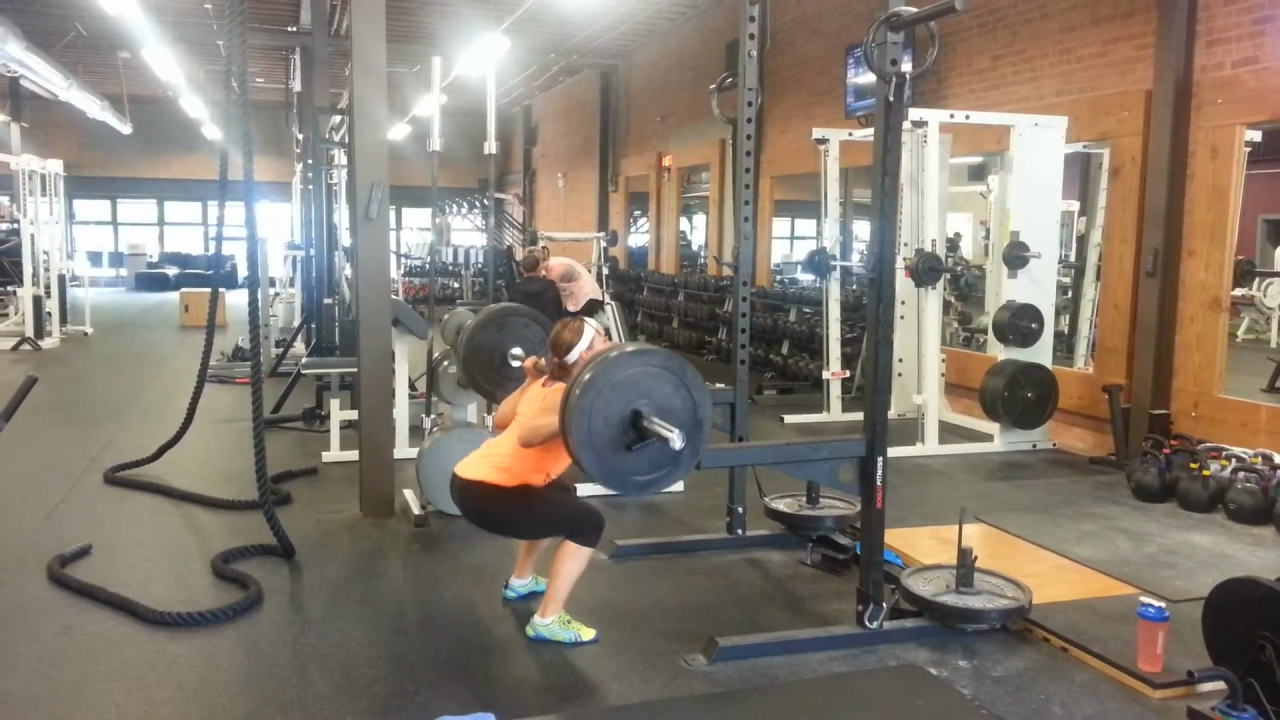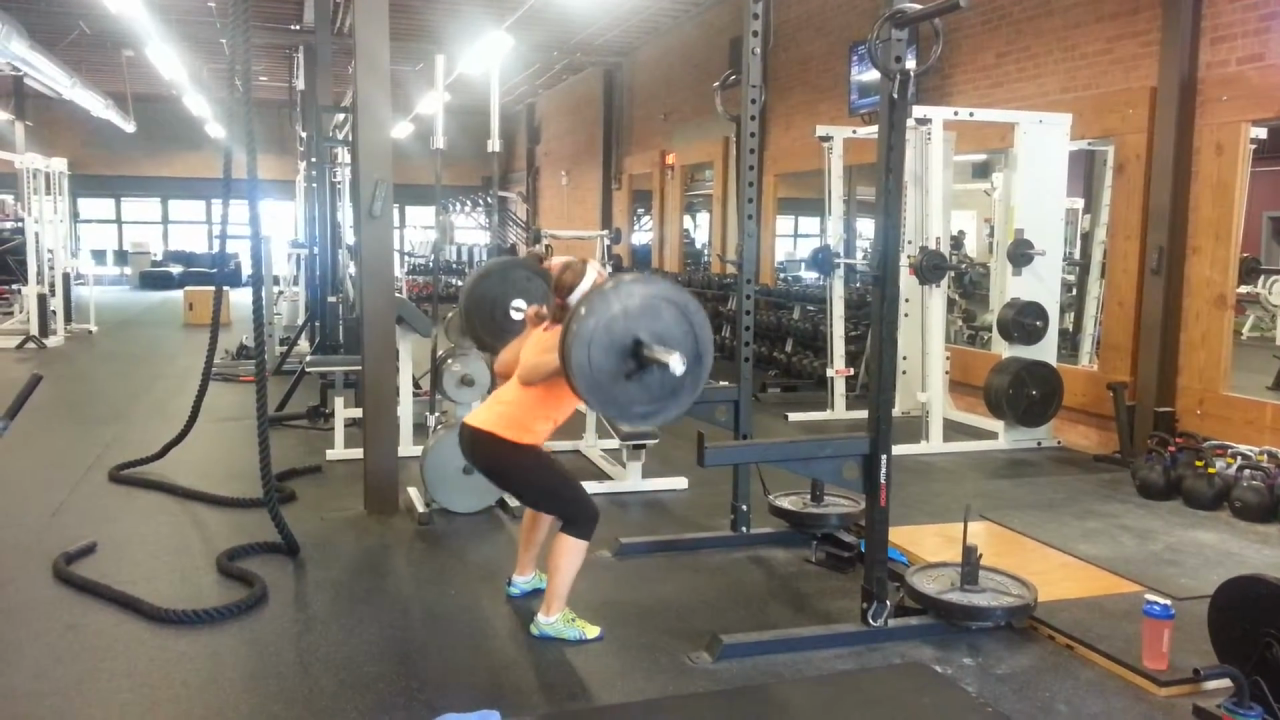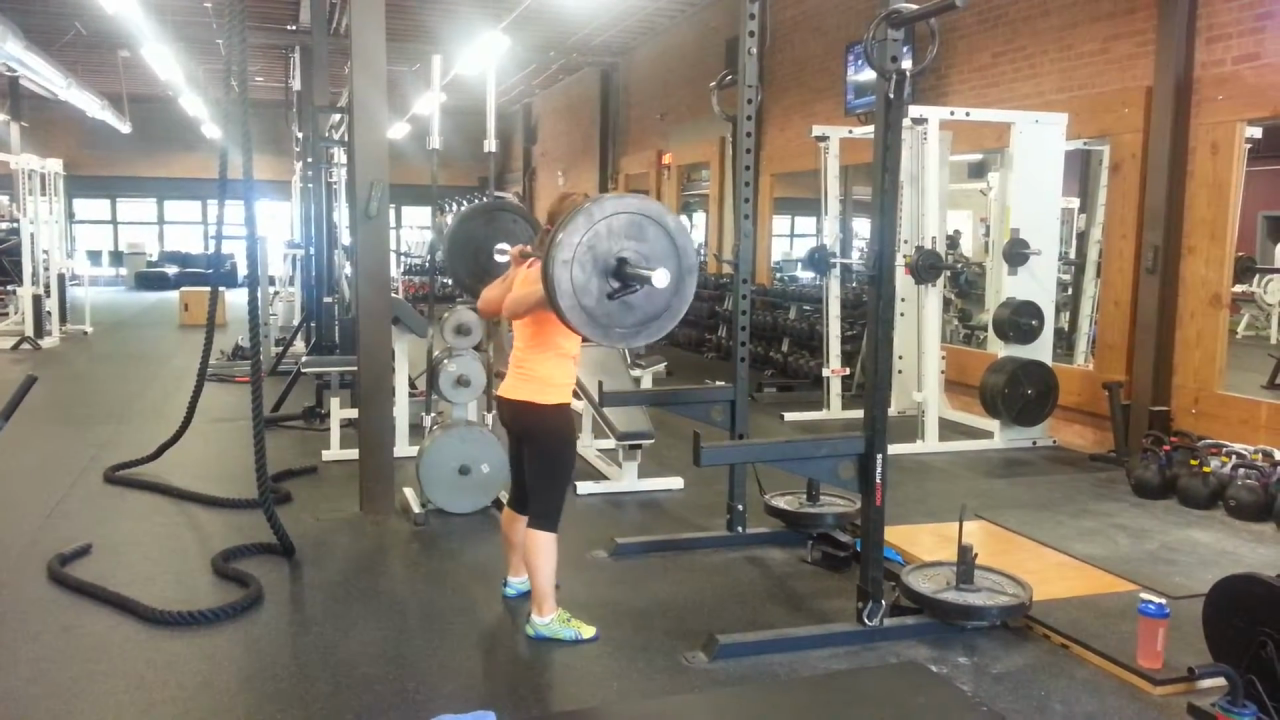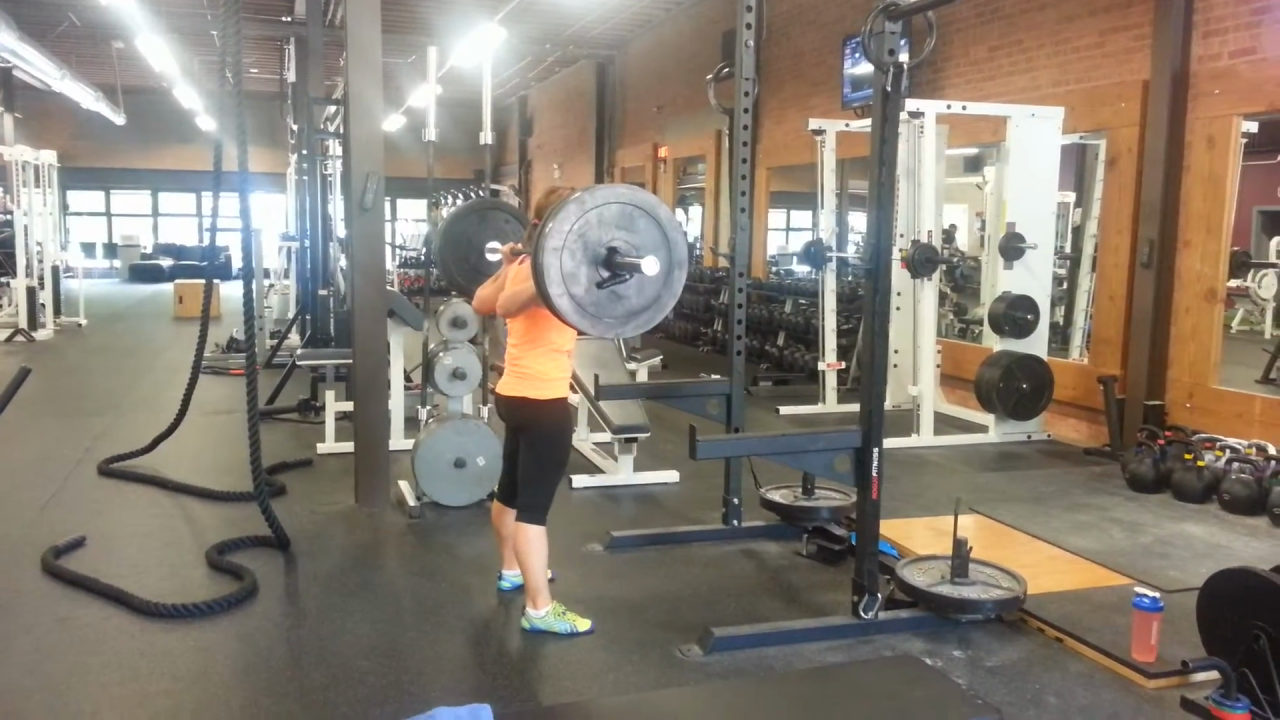
dt=0.5s
person 1, frame 1
left shoulder: (548, 383)
left elbow: (500, 420)
right elbow: (528, 436)
left wrist: (529, 379)
left hip: (471, 479)
right hip: (485, 492)
left knee: (560, 498)
right knee: (588, 522)
left ankle: (521, 581)
right ankle: (547, 621)
person 1, frame 2
left shoulder: (549, 329)
left elbow: (502, 367)
right elbow: (529, 375)
left wrist: (531, 328)
left hip: (480, 430)
right hip: (499, 441)
left knee: (553, 491)
right knee: (582, 513)
left ankle: (523, 577)
right ankle: (552, 618)
person 1, frame 3
left shoulder: (533, 267)
left elbow: (487, 304)
right elbow: (513, 307)
left wrist: (514, 266)
left hip: (516, 399)
right hip: (544, 405)
left knee: (523, 497)
right knee: (545, 511)
left ankle: (517, 578)
right ankle: (546, 617)
person 1, frame 4
left shoulder: (525, 265)
left elbow: (481, 303)
right elbow: (507, 306)
left wrist: (506, 264)
left hip: (515, 394)
right hip: (541, 400)
left knee: (512, 489)
right knee: (534, 505)
left ankle: (511, 570)
right ankle: (540, 610)
